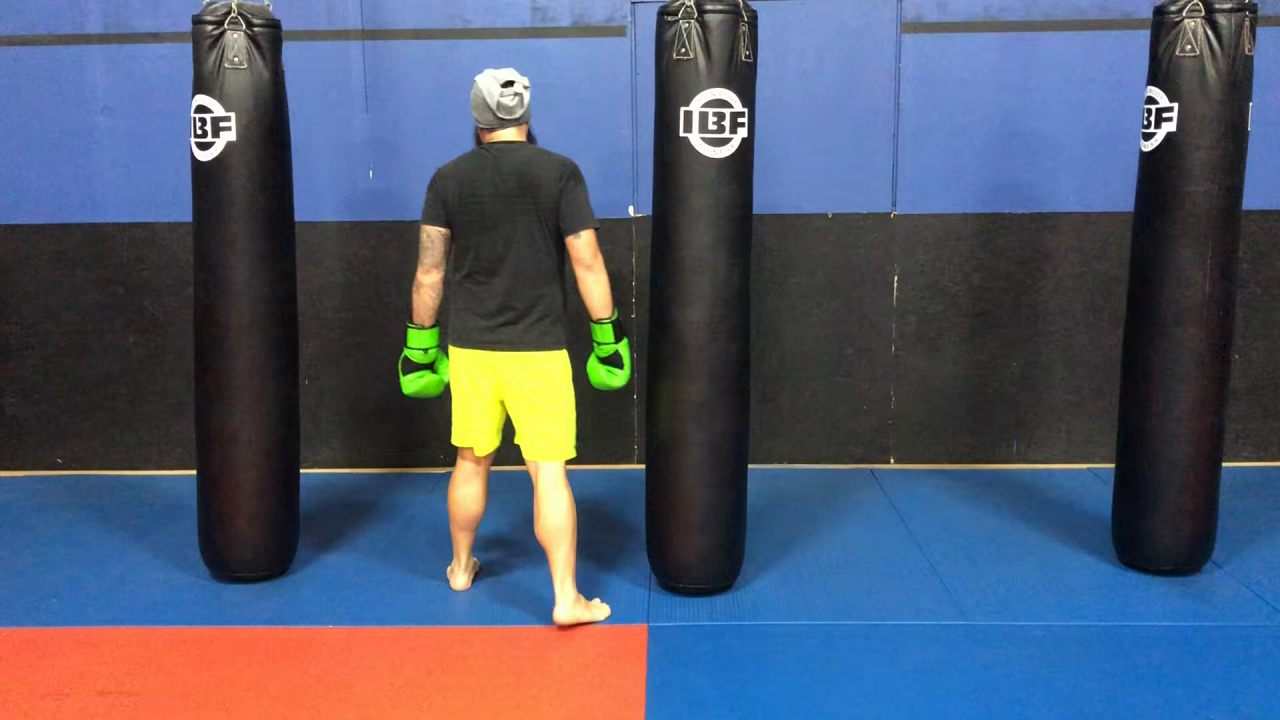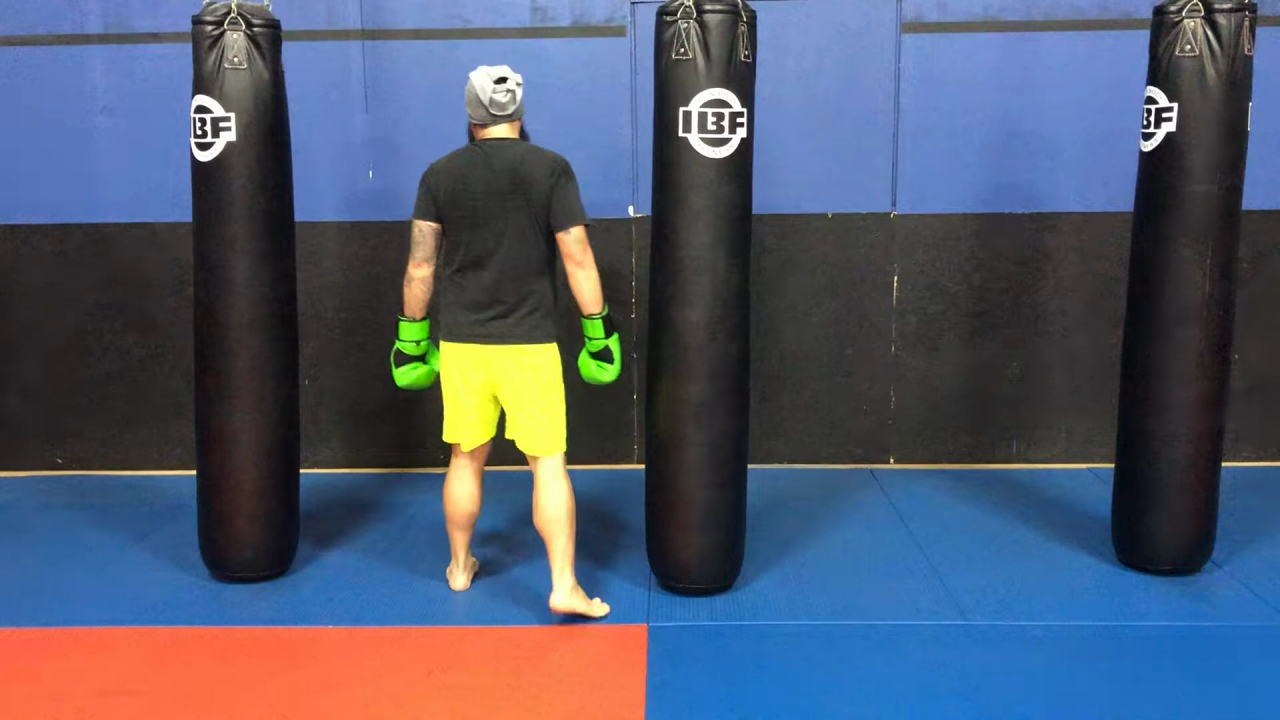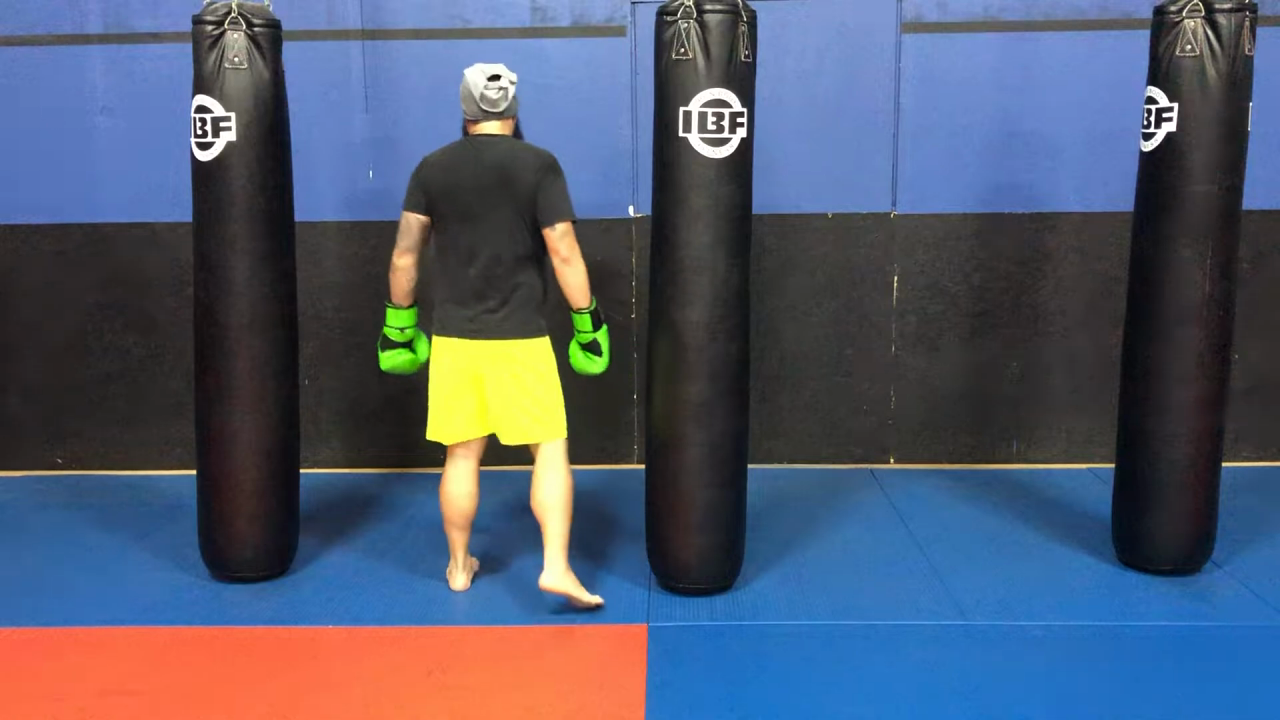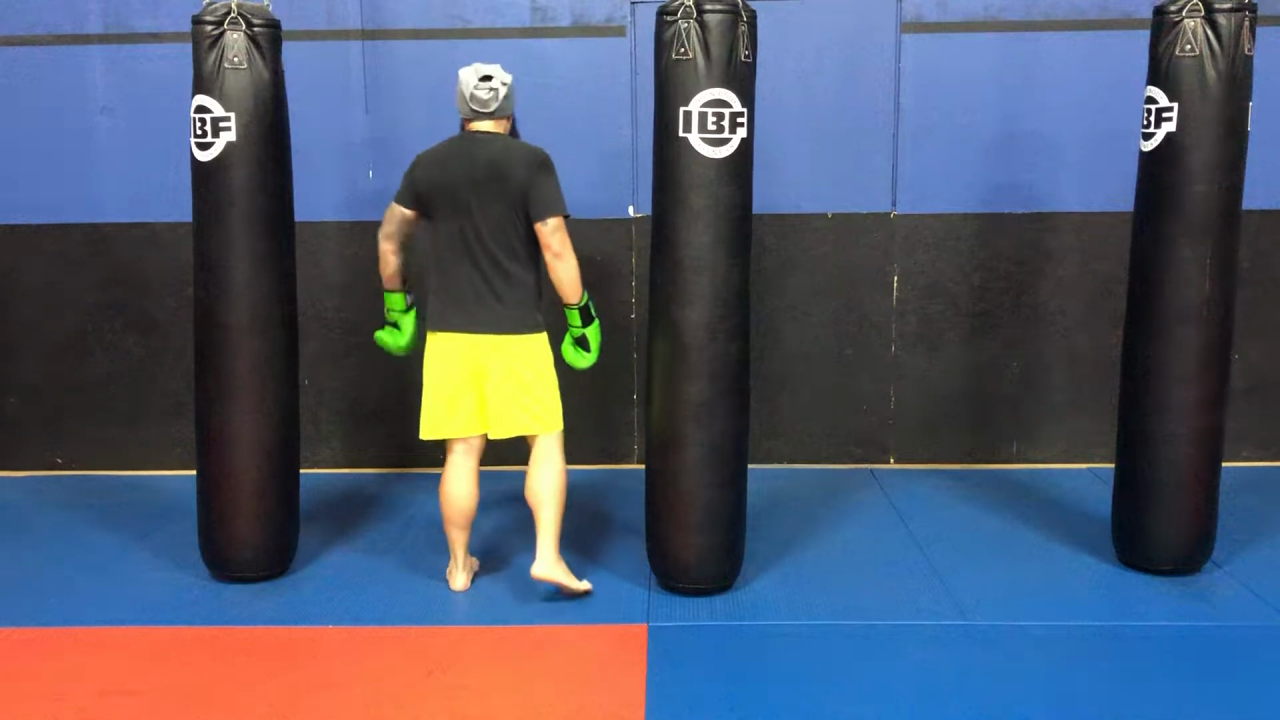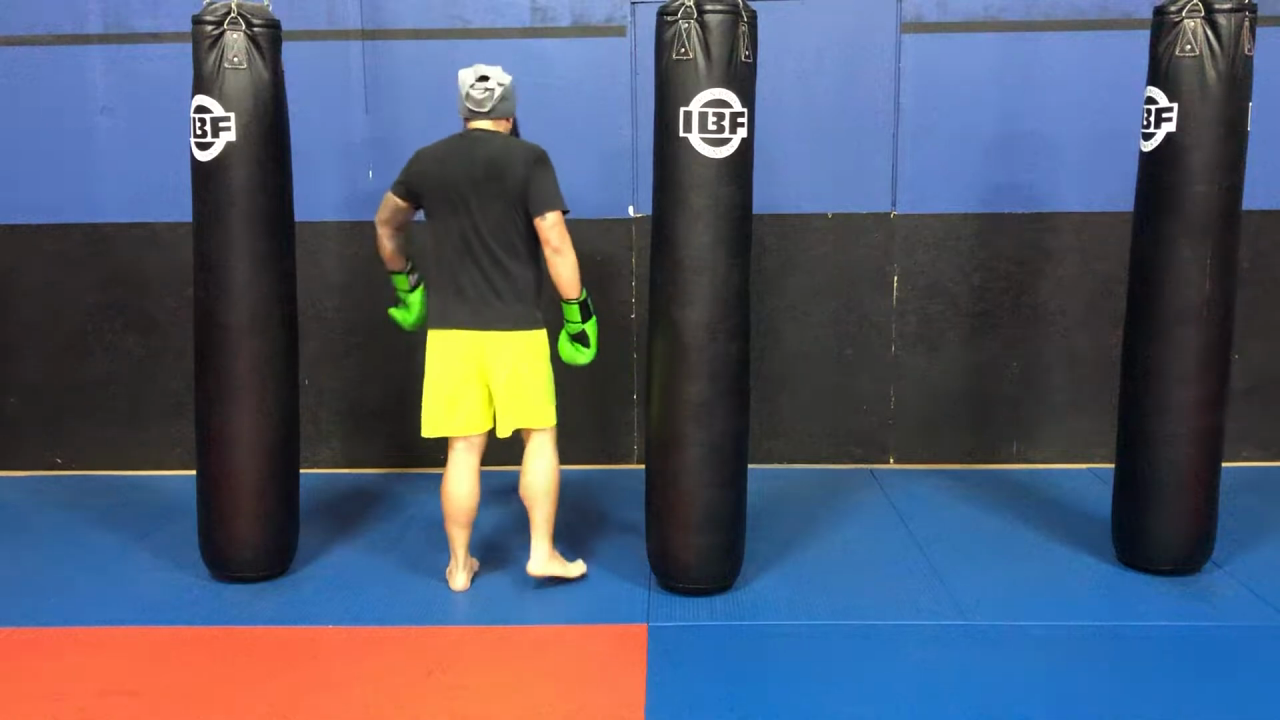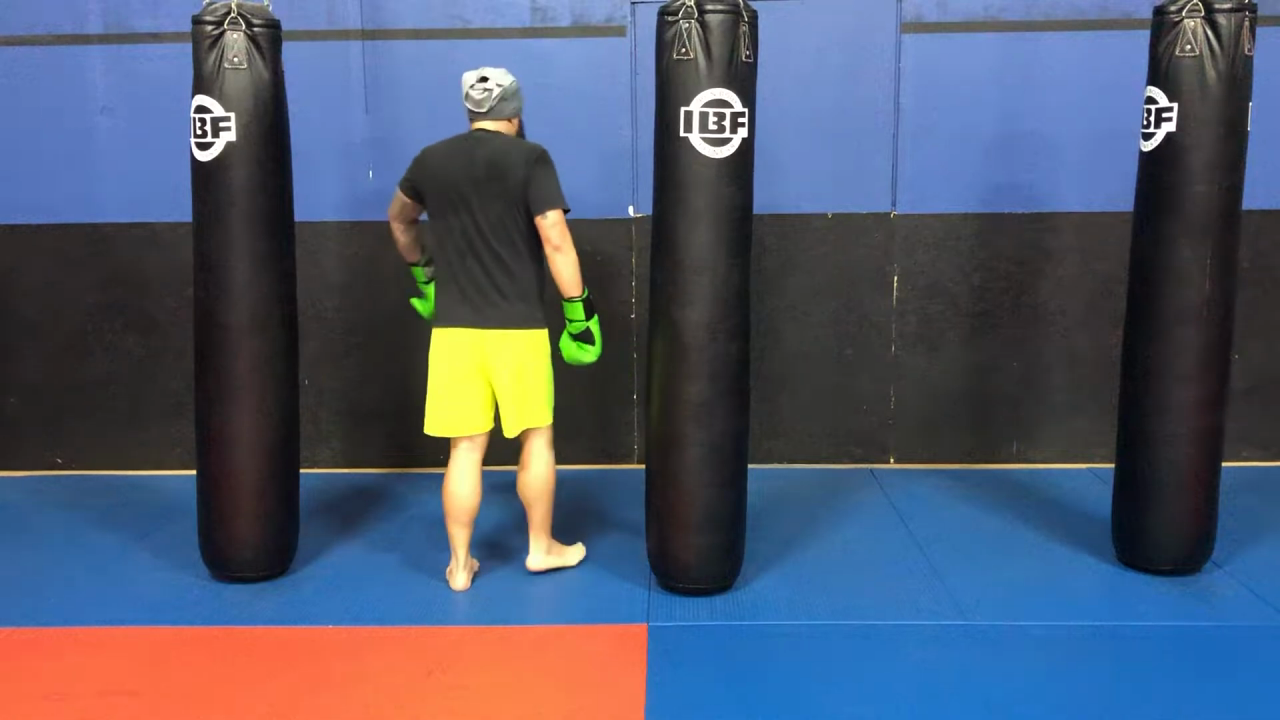
dt=0.1s
person 1, frame 1
left shoulder: (449, 178)
right shoulder: (560, 172)
left elbow: (429, 271)
right elbow: (588, 262)
left wrist: (420, 342)
right wrist: (608, 334)
left hip: (470, 347)
right hip: (539, 349)
left knee: (472, 462)
right knee: (550, 471)
left ankle: (461, 566)
right ankle: (568, 598)
person 1, frame 2
left shoulder: (441, 174)
right shoulder: (551, 169)
left elbow: (420, 265)
right elbow: (578, 258)
left wrist: (411, 334)
right wrist: (599, 329)
left hip: (461, 343)
right hip: (529, 343)
left knee: (466, 459)
right knee: (549, 463)
left ankle: (459, 565)
right ankle: (565, 586)
person 1, frame 3
left shoulder: (433, 168)
right shoulder: (539, 165)
left elbow: (404, 255)
right elbow: (565, 254)
left wrist: (399, 322)
right wrist: (589, 321)
left hip: (451, 337)
right hip: (520, 338)
left knee: (462, 455)
right knee: (550, 448)
left ankle: (459, 565)
right ankle: (557, 568)
person 1, frame 4
left shoulder: (427, 164)
right shoulder: (531, 162)
left elbow: (389, 241)
right elbow: (557, 249)
left wrist: (397, 304)
right wrist: (580, 316)
left hip: (449, 333)
right hip: (517, 333)
left knee: (461, 453)
right knee: (547, 439)
left ankle: (459, 565)
right ankle: (548, 556)
person 1, frame 5
left shoulder: (427, 160)
right shoulder: (529, 158)
left elbow: (386, 225)
right elbow: (555, 243)
left wrist: (404, 281)
right wrist: (577, 311)
left hip: (450, 329)
right hip: (516, 329)
left knee: (463, 449)
right knee: (540, 437)
left ankle: (459, 564)
right ankle: (545, 554)
person 1, frame 6
left shoulder: (432, 160)
right shoulder: (530, 159)
left elbow: (398, 219)
right elbow: (557, 242)
left wrist: (422, 270)
right wrist: (580, 310)
left hip: (453, 328)
right hip: (518, 328)
left knee: (465, 449)
right knee: (536, 437)
left ankle: (460, 564)
right ankle: (542, 547)
